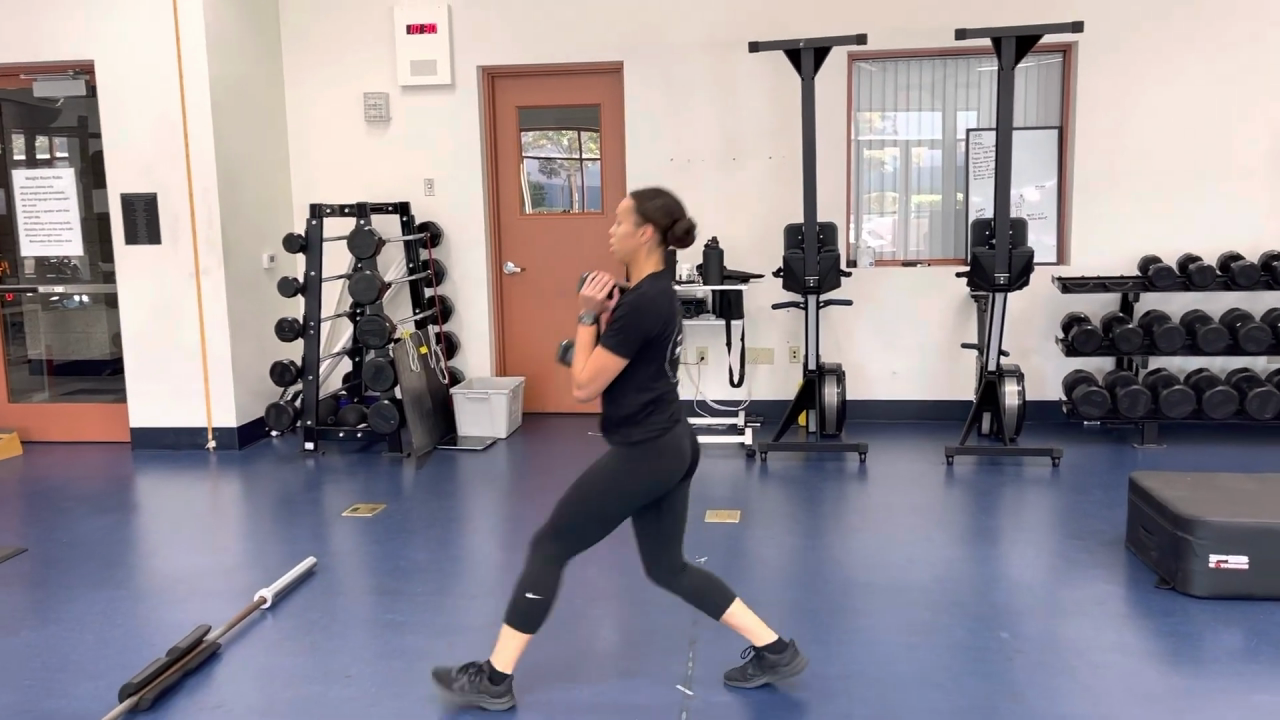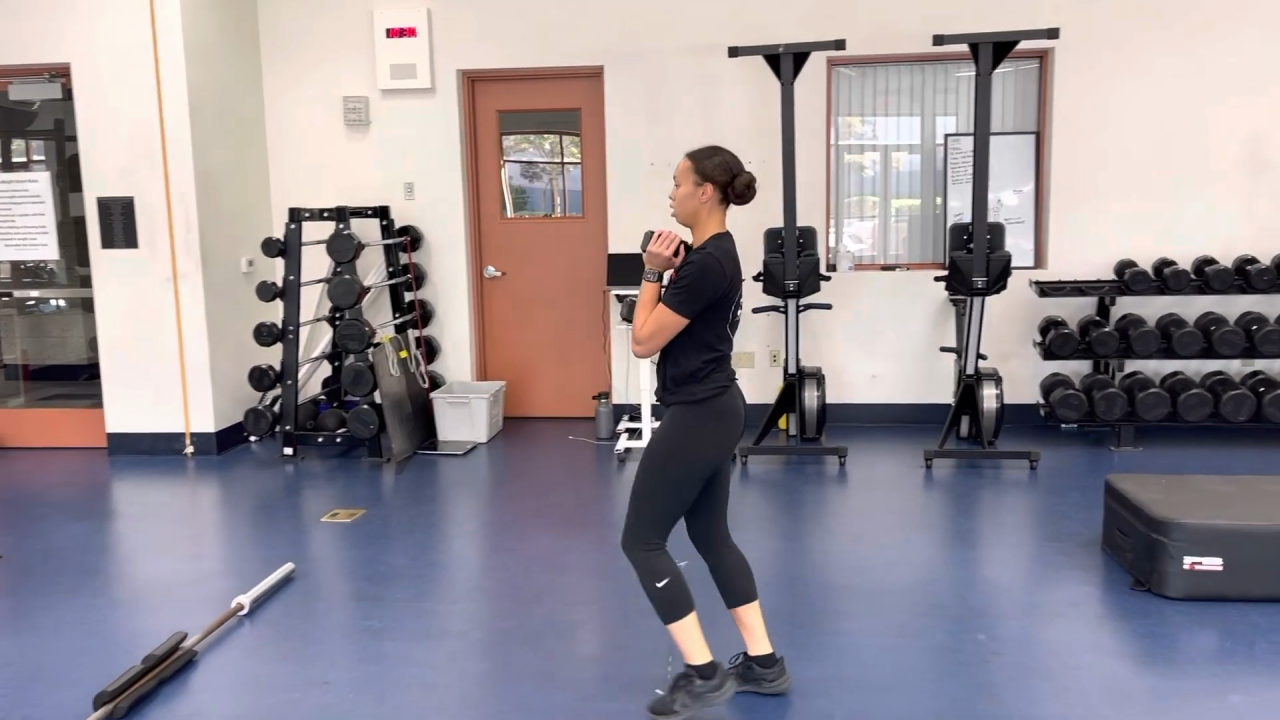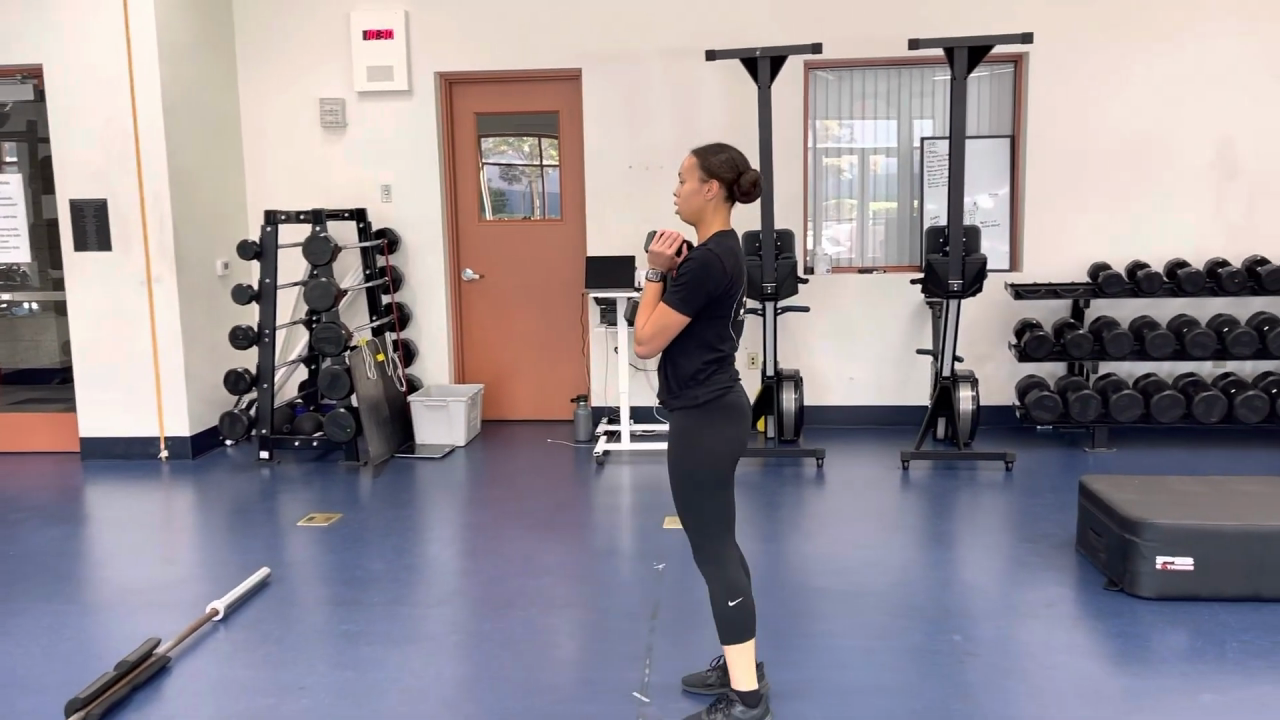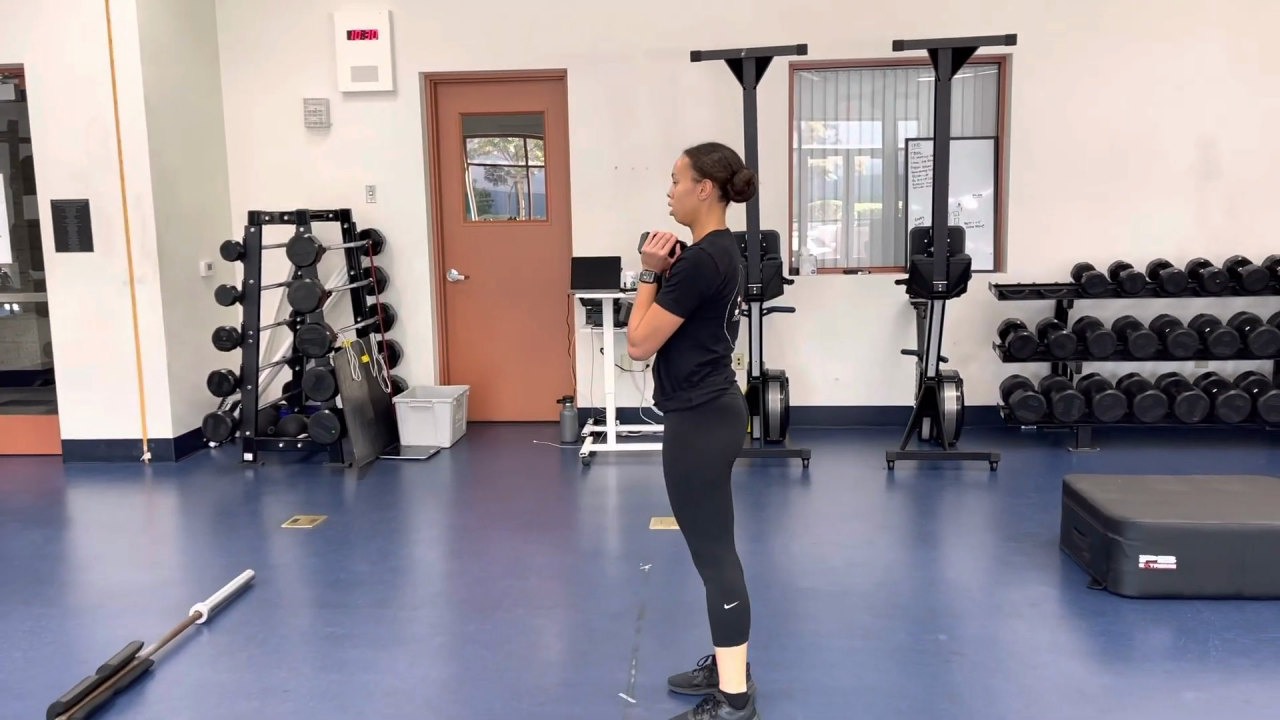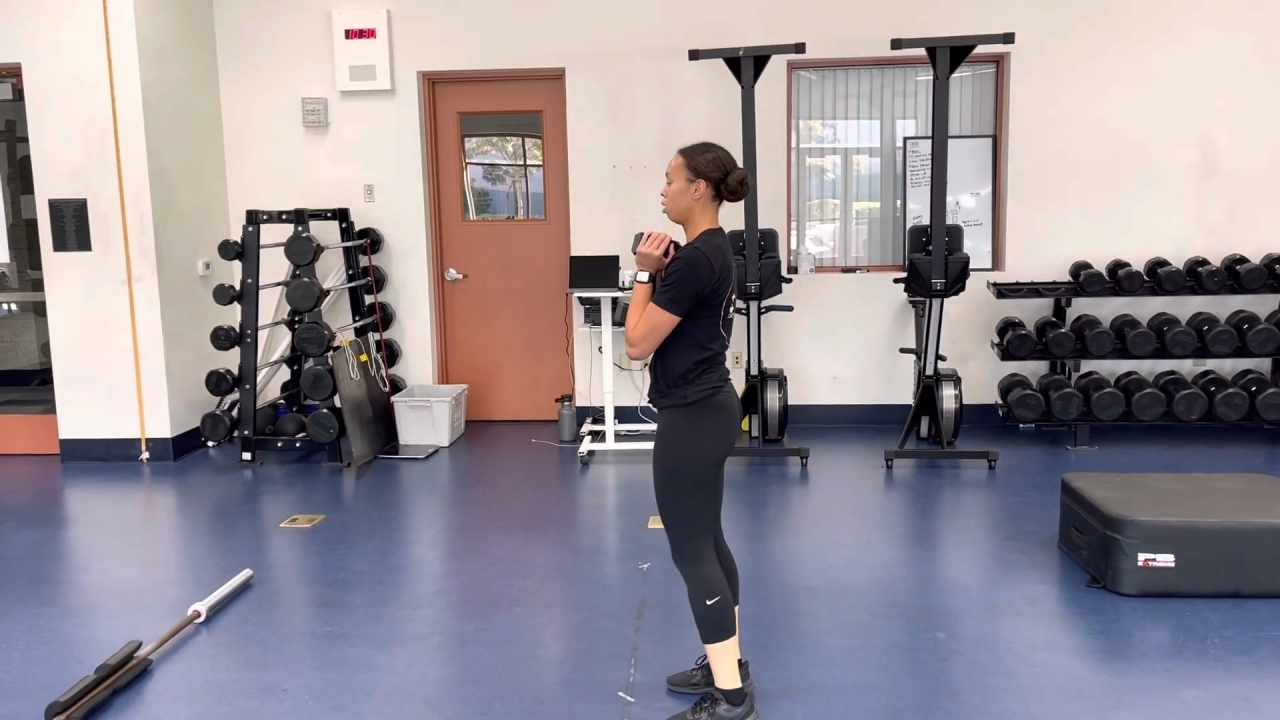
dt=0.4s
person 1, frame 1
left shoulder: (641, 304)
right shoulder: (654, 293)
left elbow: (584, 389)
right elbow: (612, 363)
left wrist: (589, 318)
right wrist: (603, 317)
left hip: (642, 453)
right hip: (672, 446)
left knee: (550, 548)
right knee: (667, 567)
left ankle: (496, 677)
right ankle: (774, 650)
person 1, frame 2
left shoulder: (707, 262)
right shoulder: (714, 252)
left elbow: (644, 341)
right elbow: (672, 324)
left wrist: (652, 272)
right wrist: (669, 272)
left hip: (696, 415)
right hip: (715, 409)
left knee: (642, 540)
right knee: (710, 535)
left ankle: (704, 672)
right ankle: (763, 662)
person 1, frame 3
left shoulder: (706, 260)
right shoulder: (721, 251)
left elbow: (647, 341)
right elbow: (679, 325)
left wrist: (655, 273)
right wrist: (671, 272)
left hip: (703, 419)
right hip: (719, 409)
left knee: (713, 552)
right knee: (718, 544)
right ankle: (743, 668)
person 1, frame 4
left shoulder: (701, 260)
right shoulder: (720, 251)
left elbow: (640, 343)
left wrist: (650, 274)
right wrist: (667, 272)
left hip: (699, 421)
right hip: (714, 410)
left knee: (713, 554)
right knee: (714, 546)
right ankle: (728, 669)
person 1, frame 5
left shoulder: (695, 259)
right shoulder: (712, 250)
left elbow: (638, 343)
left wrist: (645, 273)
right wrist: (662, 274)
left hip: (691, 418)
right hip: (710, 408)
left knee: (692, 554)
right knee: (706, 541)
right ankle: (728, 665)
